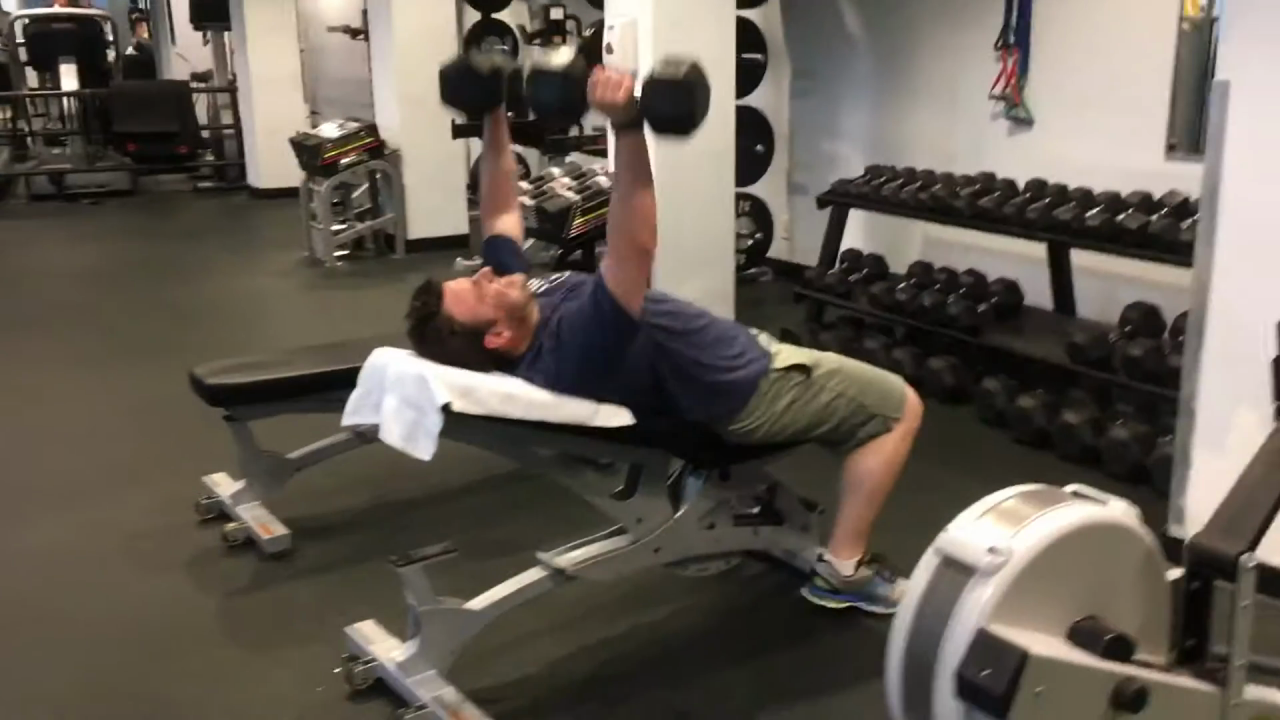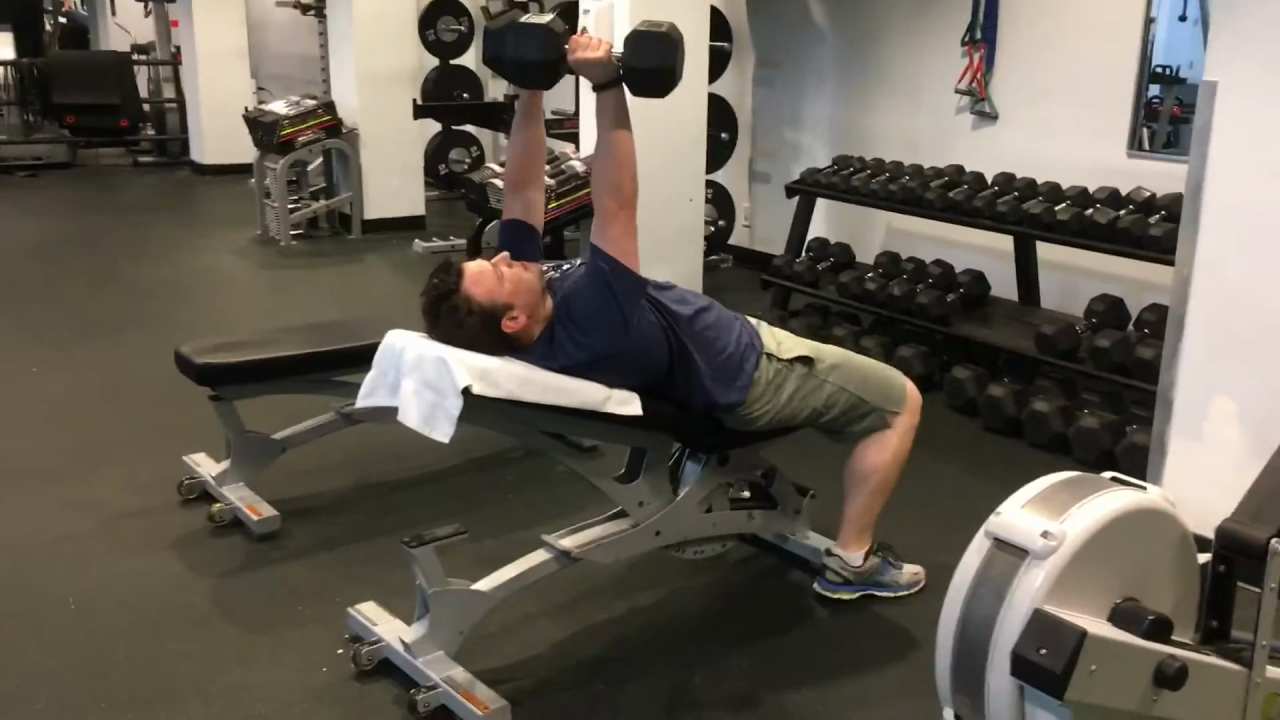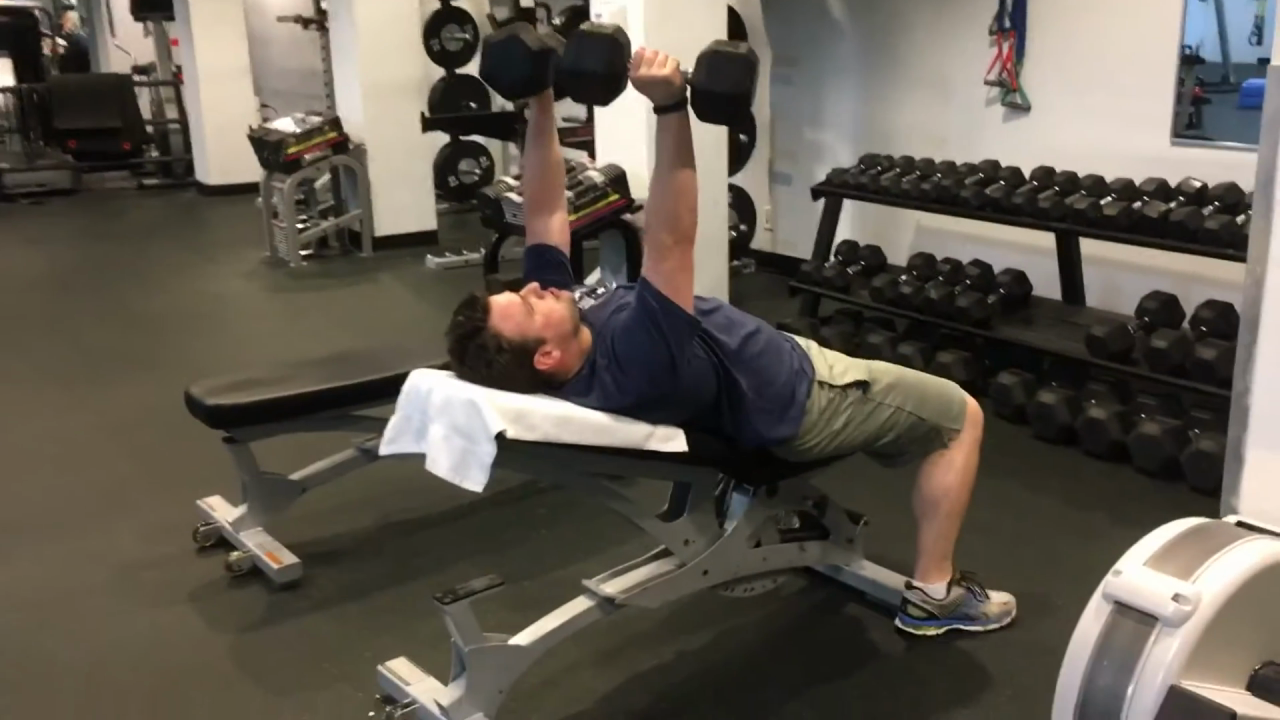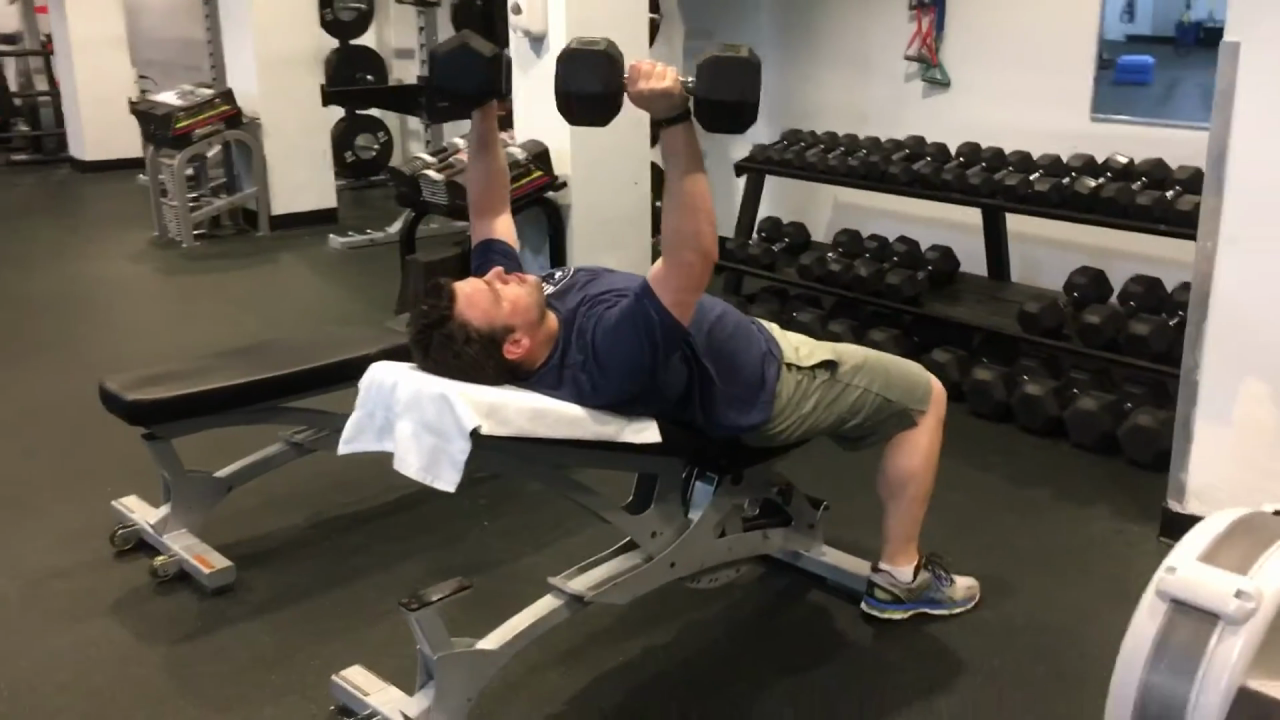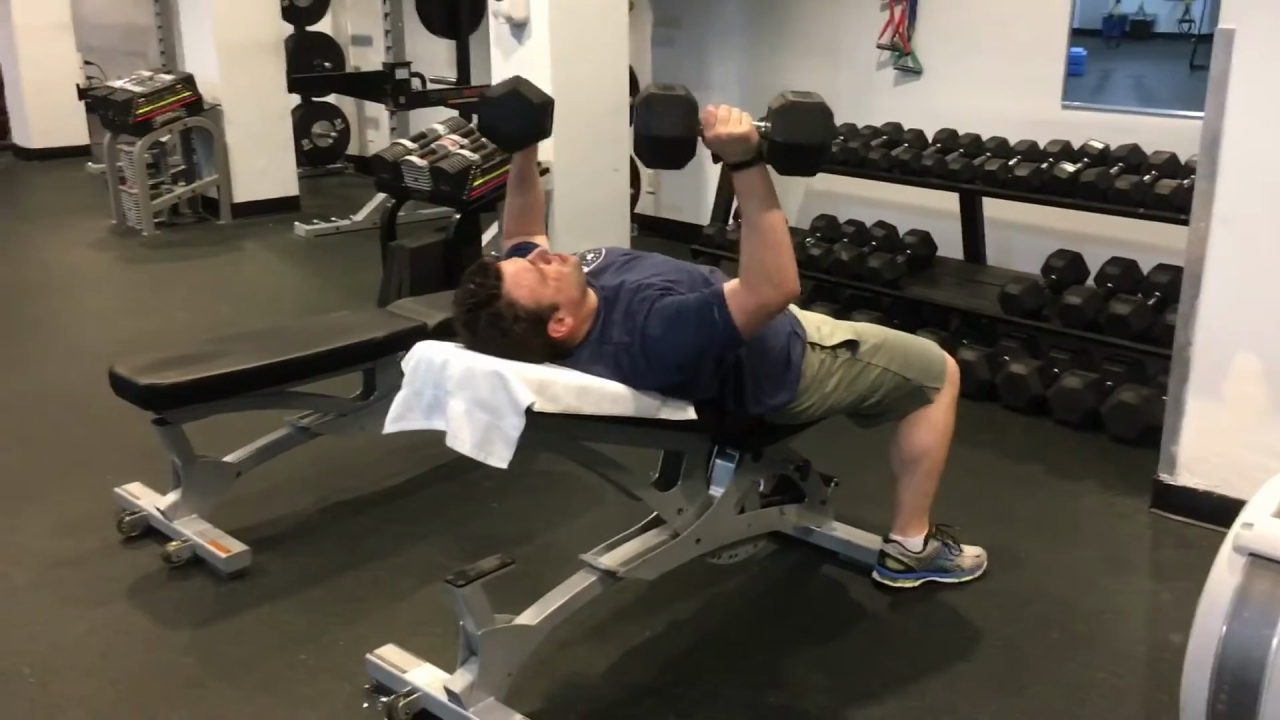
dt=1s
person 1, frame 1
left shoulder: (516, 312)
right shoulder: (573, 350)
left elbow: (500, 211)
right elbow: (633, 247)
left wrist: (494, 117)
right wrist: (627, 125)
left hip: (724, 358)
right hip: (744, 389)
right knee: (898, 408)
right ankle: (842, 570)
person 1, frame 2
right shoulder: (591, 334)
left elbow: (523, 190)
right elbow: (616, 208)
left wrist: (530, 90)
right wrist: (606, 84)
left hip: (721, 341)
right hip: (746, 376)
right knee: (900, 402)
right ankle: (850, 560)
person 1, frame 3
left shoulder: (546, 311)
right shoulder: (628, 370)
left elbow: (545, 213)
right elbow: (671, 241)
left wrist: (540, 103)
right wrist: (670, 106)
right hip: (795, 399)
right knee: (960, 416)
right ankle: (933, 593)
person 1, frame 4
left shoulder: (498, 316)
right shoulder: (602, 359)
left elbow: (489, 213)
right elbow: (693, 256)
left wrist: (484, 110)
right wrist: (672, 119)
right hip: (760, 383)
right knee: (924, 396)
right ankle: (900, 577)
person 1, frame 5
left shoulder: (537, 307)
right shoulder: (644, 338)
left elbow: (520, 234)
right elbow: (774, 288)
left wrist: (523, 147)
right wrist: (744, 160)
left hip: (743, 338)
right hip: (783, 359)
right knee: (938, 373)
right ankle: (910, 548)
